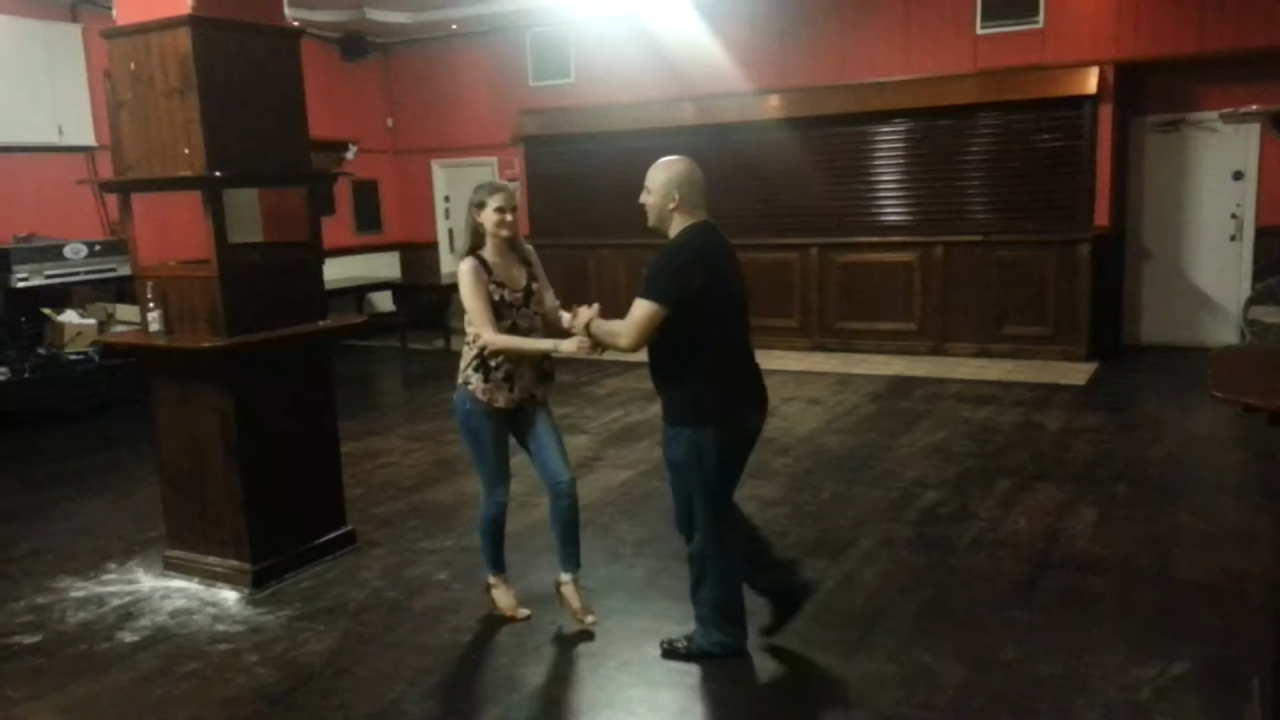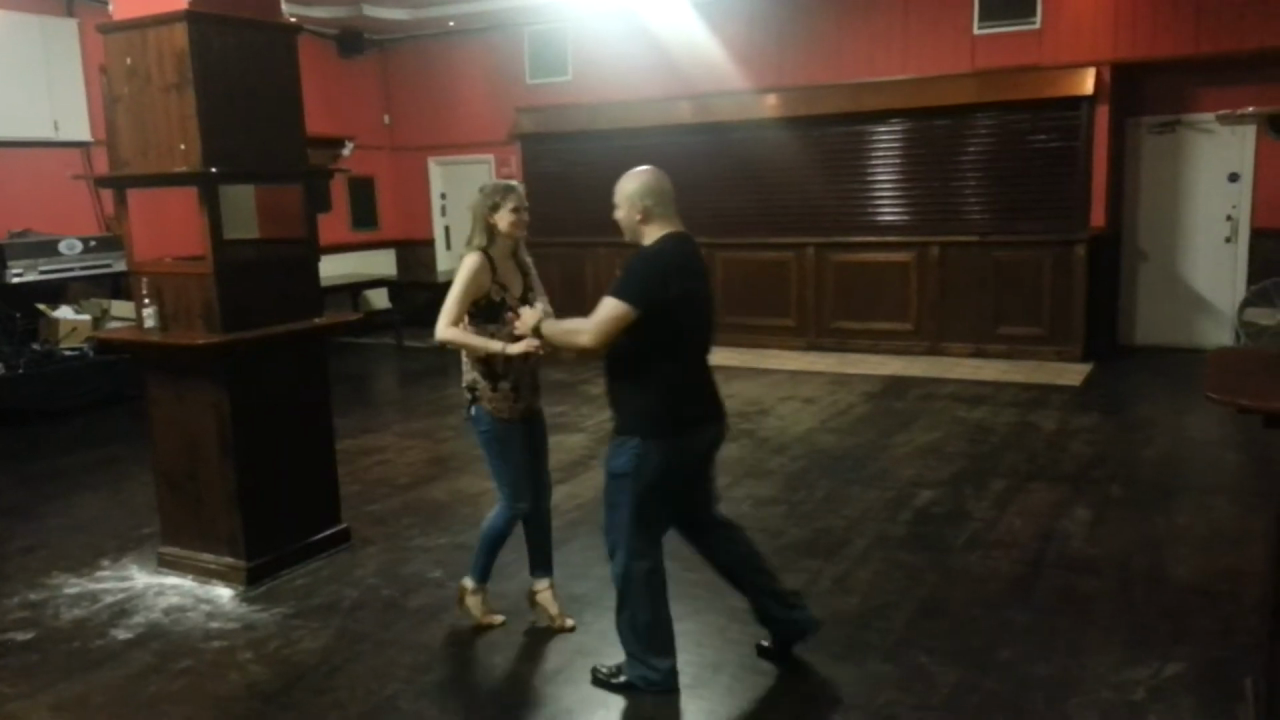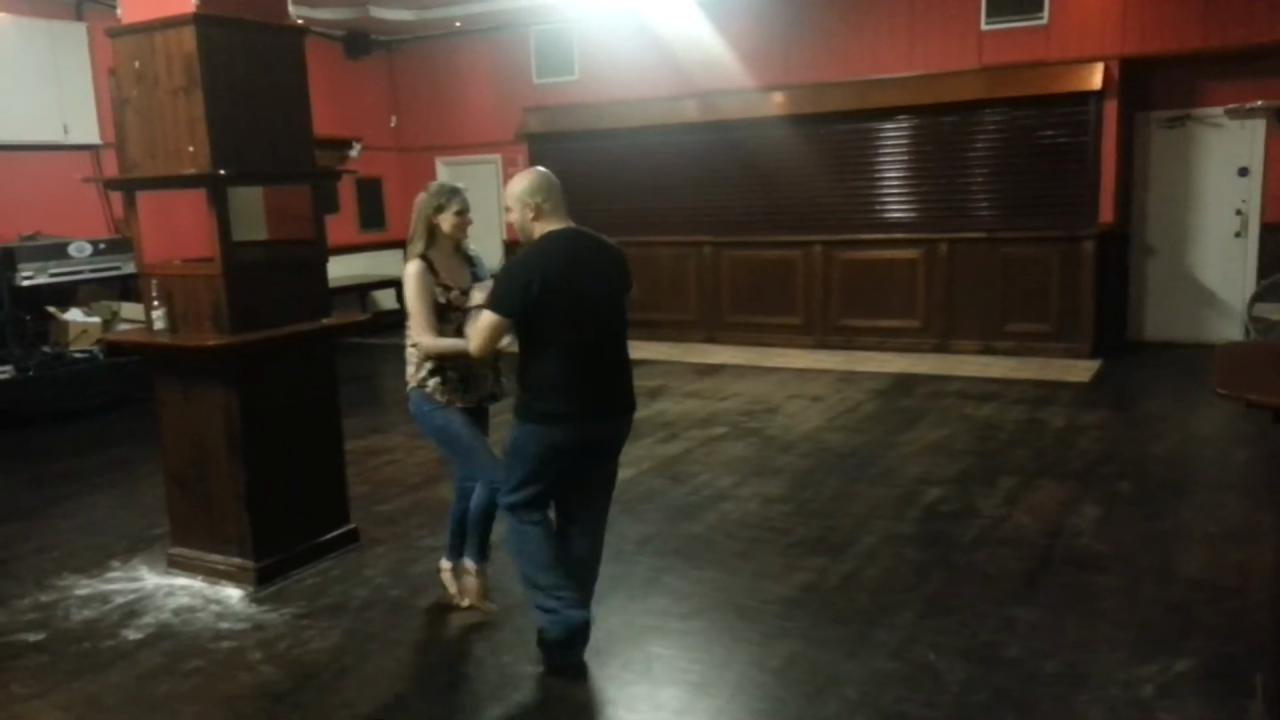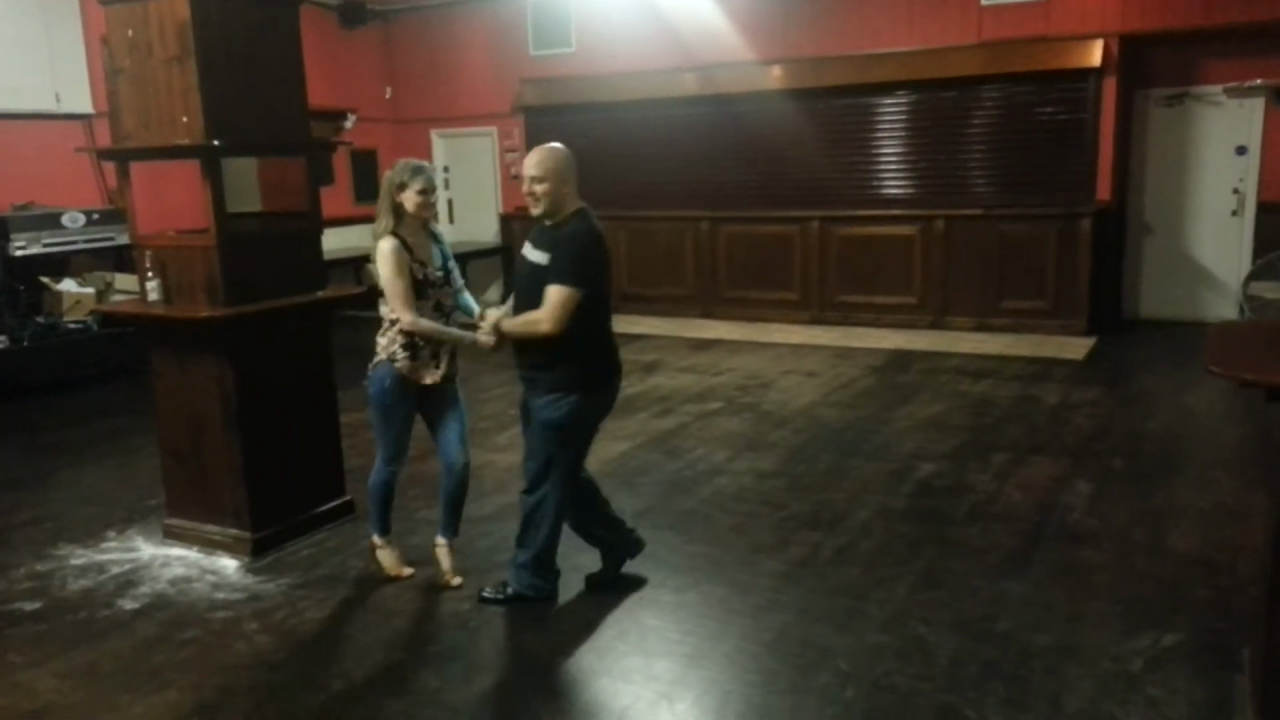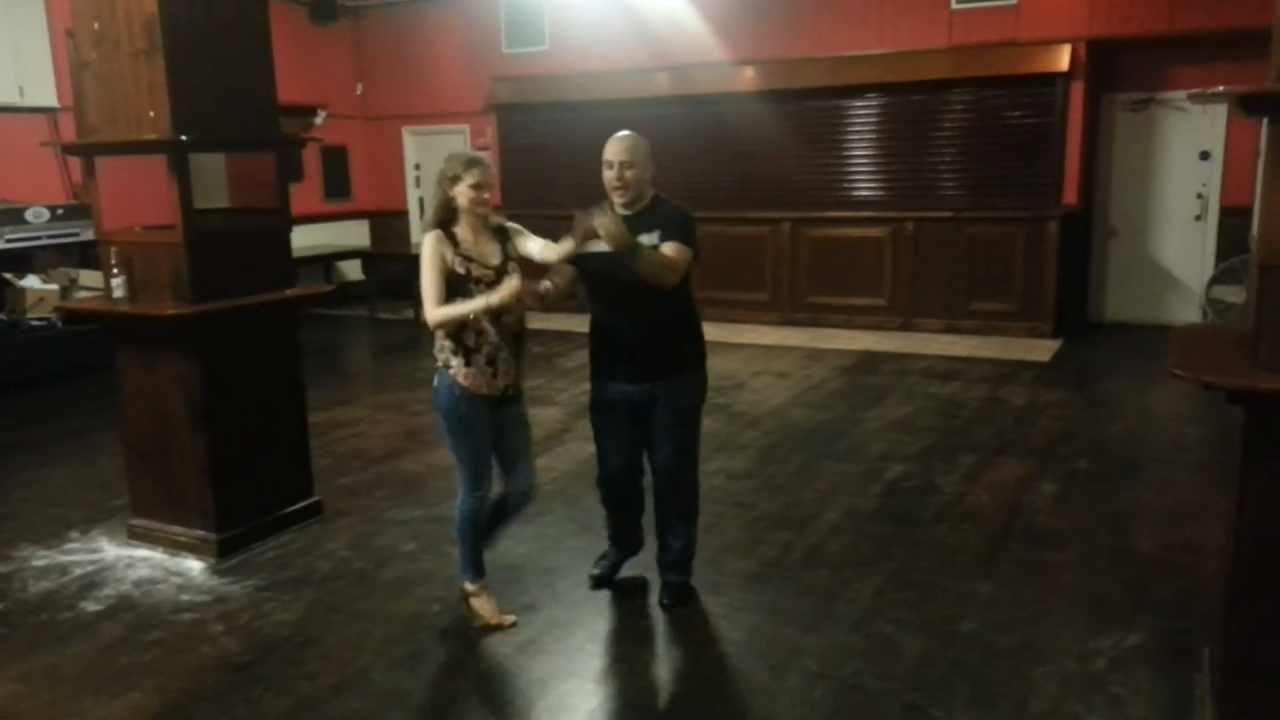
dt=0.7s
person 1, frame 1
left shoulder: (678, 257)
right shoulder: (711, 246)
left elbow: (631, 337)
left wrist: (590, 325)
right wrist: (605, 328)
left hip: (703, 415)
right hip: (736, 402)
left knee: (702, 524)
right knee: (713, 511)
left ankle: (718, 634)
right ankle: (781, 582)
person 1, frame 2
left shoulder: (652, 265)
right shoulder: (684, 257)
left elbow: (593, 335)
left wrist: (540, 326)
right wrist: (556, 328)
left hip: (653, 432)
right hip: (695, 422)
left knee: (632, 548)
right knee: (705, 526)
left ankle: (649, 666)
right ankle: (787, 619)
person 1, frame 3
left shoulder: (527, 266)
right shoulder: (609, 256)
left elbow: (480, 346)
left wrist: (480, 310)
left hip: (550, 419)
right hip: (611, 413)
left knee: (522, 509)
right knee: (584, 522)
left ankle: (563, 613)
right ankle: (568, 646)
person 1, frame 4
left shoulder: (576, 240)
right shoulder: (551, 230)
left elbow: (550, 321)
left wrist: (499, 325)
right wrist: (507, 314)
left hip: (571, 384)
right hip: (557, 380)
left knee: (544, 480)
right knee: (559, 471)
left ankle: (531, 579)
right ankle: (617, 542)
person 1, frame 5
left shoulder: (674, 219)
right shoulder: (588, 228)
left elbow: (669, 269)
right elbow: (558, 282)
left wrist: (624, 244)
right wrist: (530, 289)
left hip: (675, 374)
right hip: (613, 374)
left knee: (674, 473)
right knee: (615, 468)
left ankle: (676, 572)
right ankle: (621, 543)
person 2, frame 1
left shoulder: (527, 256)
right shoulder: (471, 269)
left elbow: (551, 313)
right elbow: (491, 338)
left wrist: (574, 324)
right wrist: (559, 346)
left hip: (529, 392)
right hip: (482, 396)
left knee: (562, 481)
right knee: (497, 493)
left ankle: (568, 579)
right ankle: (496, 580)
person 2, frame 2
left shoulder: (522, 262)
right shoulder: (477, 263)
left elbow: (544, 316)
right elbow: (444, 330)
right wrist: (505, 347)
left hip: (525, 394)
right hip: (491, 399)
left knee: (540, 496)
right knee: (516, 501)
left ankle: (541, 587)
right ankle: (472, 587)
person 2, frame 3
left shoulder: (472, 261)
right shoulder: (419, 270)
right elbow: (427, 341)
left hip: (473, 390)
right hip: (433, 394)
left knee: (471, 481)
right knee: (492, 476)
left ankle: (453, 566)
right ankle: (473, 565)
person 2, frame 4
left shoulder: (434, 239)
right shoulder: (391, 247)
left elbow: (458, 291)
right elbow: (408, 319)
left wrist: (484, 317)
right wrist: (472, 338)
left hip: (440, 368)
right hip: (396, 370)
left knee: (457, 462)
right knee: (392, 461)
left ankle: (444, 542)
right ankle: (381, 539)
person 2, frame 5
left shoulder: (506, 234)
right shoulder: (437, 244)
left elbow: (548, 254)
right elbow: (433, 315)
left wrist: (579, 239)
right wrist: (490, 300)
left hip: (506, 379)
right hip: (461, 381)
left knee: (521, 487)
right knee: (476, 488)
left ankle: (469, 550)
right ankle: (473, 587)
